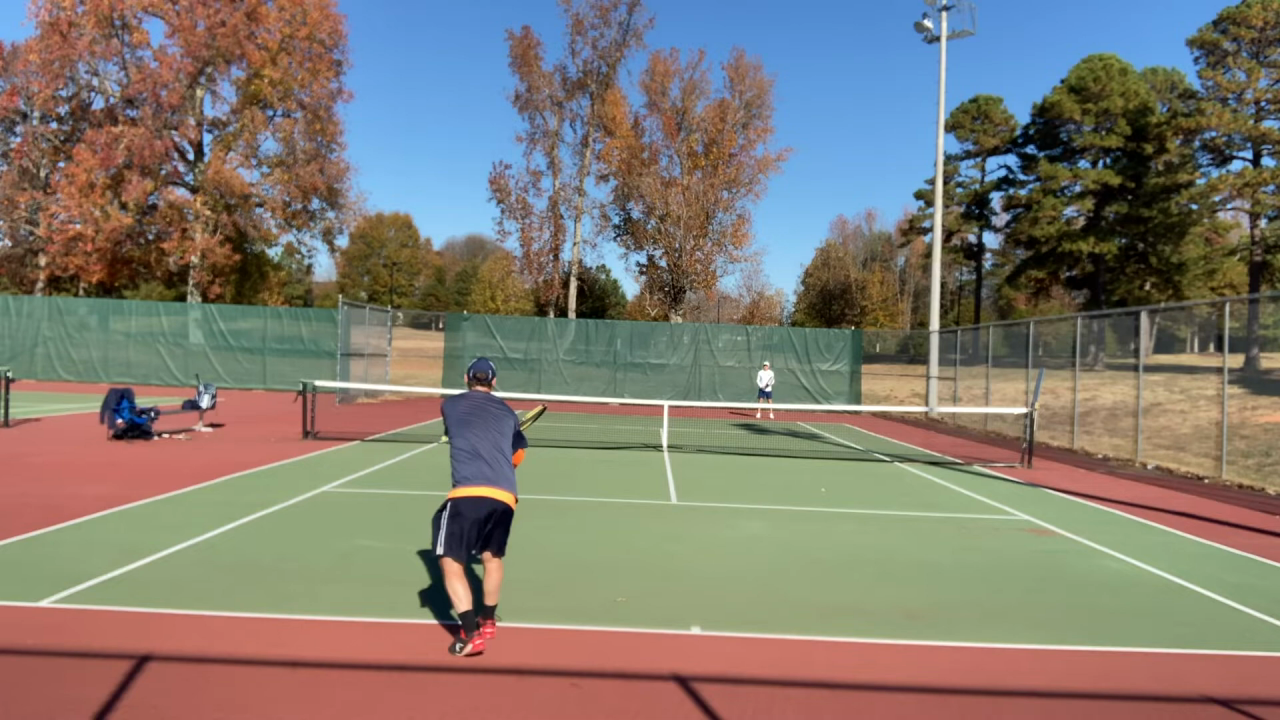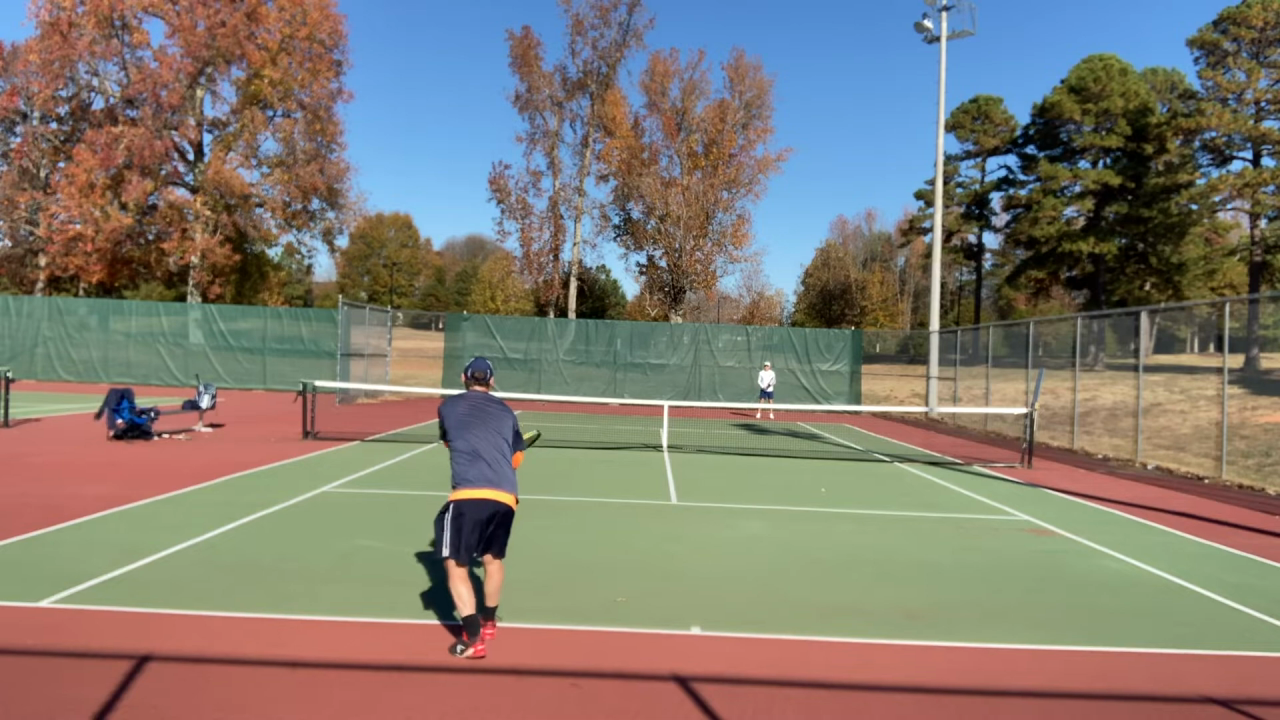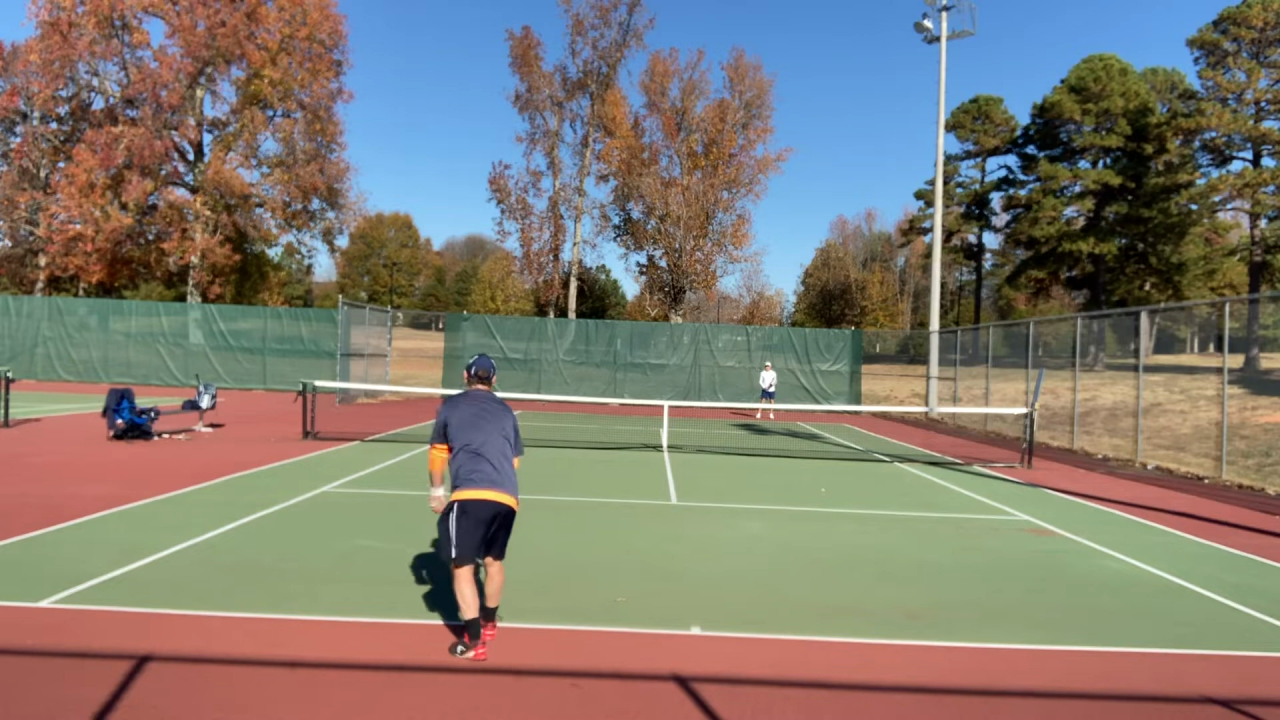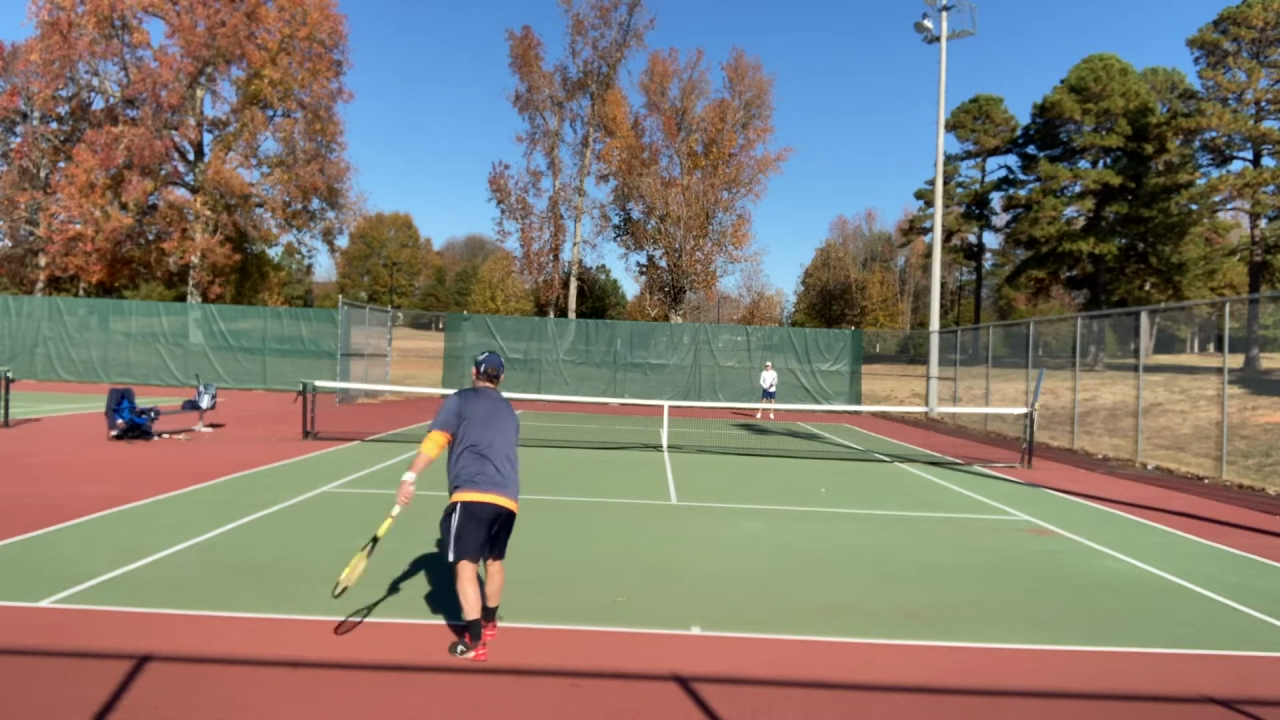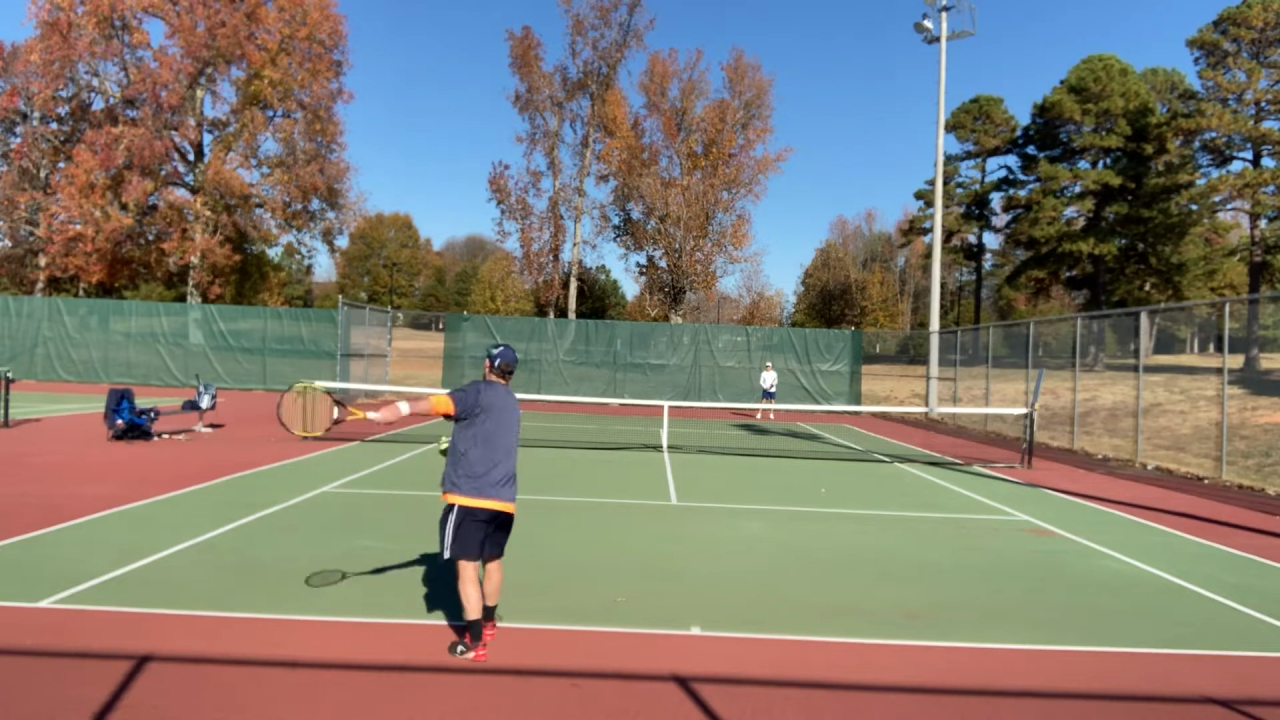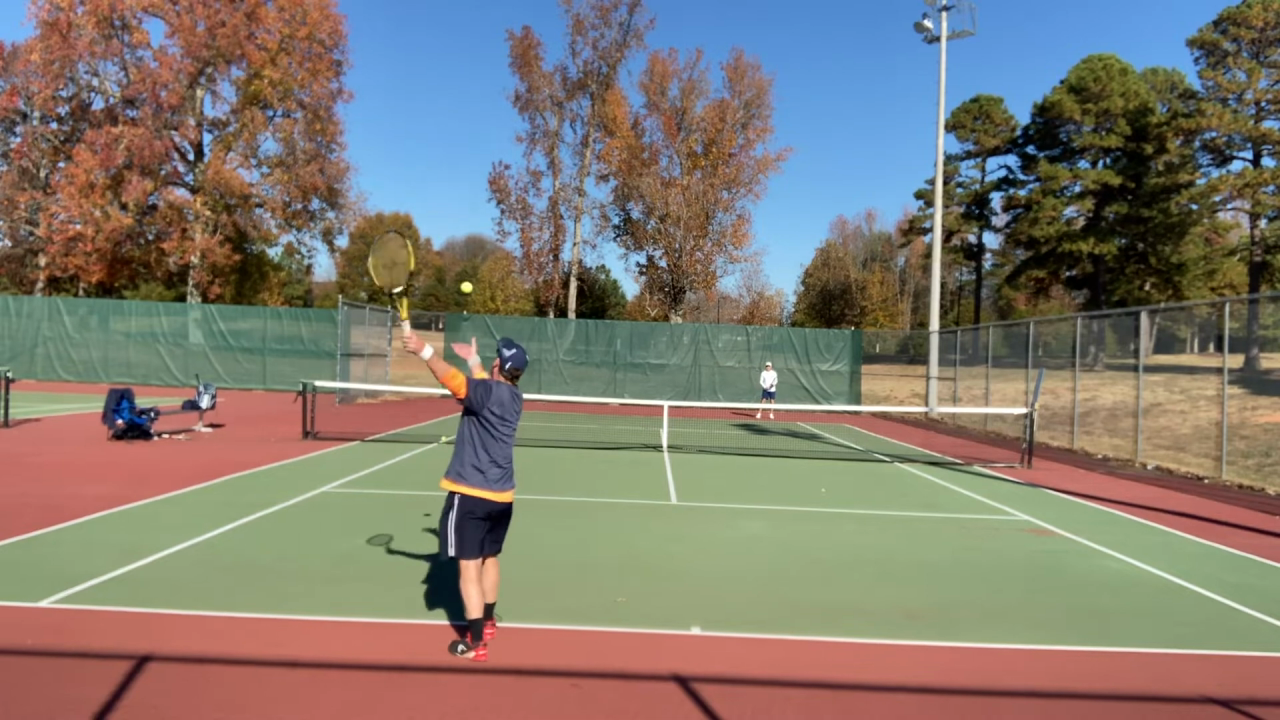
dt=0.2s
person 1, frame 1
left shoulder: (450, 405)
right shoulder: (507, 412)
right elbow: (518, 456)
left hip: (468, 494)
right hip: (504, 496)
left knee: (450, 563)
right knee: (492, 557)
left ankle: (470, 633)
right ankle: (487, 621)
person 1, frame 2
left shoulder: (448, 407)
right shoulder: (505, 411)
right elbow: (517, 458)
left hip: (468, 496)
right hip: (505, 497)
left knee: (456, 567)
right knee: (494, 559)
left ankle: (473, 638)
right ankle: (488, 622)
person 1, frame 3
left shoulder: (450, 406)
right shoulder: (505, 411)
left elbow: (439, 453)
left wrist: (437, 491)
left hip: (471, 496)
right hip: (508, 497)
left knee: (462, 569)
right knee: (495, 560)
left ankle: (474, 640)
right ankle: (488, 622)
person 1, frame 4
left shoulder: (462, 399)
right shoulder: (509, 411)
left elbow: (436, 440)
left wrist: (410, 476)
left hip: (472, 497)
right hip: (508, 499)
left knee: (465, 567)
right knee: (495, 561)
left ankle: (475, 641)
right ankle: (489, 622)
person 1, frame 5
left shoulder: (480, 393)
right shoulder: (511, 404)
left elbow: (440, 405)
left wrist: (401, 409)
right wrist: (460, 399)
left hip: (469, 498)
right hip: (504, 501)
left knee: (467, 567)
right knee: (492, 560)
left ankle: (475, 642)
right ankle: (488, 622)
person 1, frame 6
left shoulder: (489, 393)
right shoulder: (514, 398)
left elbow: (453, 380)
left wrist: (423, 350)
right wrist: (474, 362)
left hip: (470, 494)
right hip: (502, 496)
left knee: (467, 566)
right knee: (489, 559)
left ankle: (476, 641)
right ankle: (487, 621)
